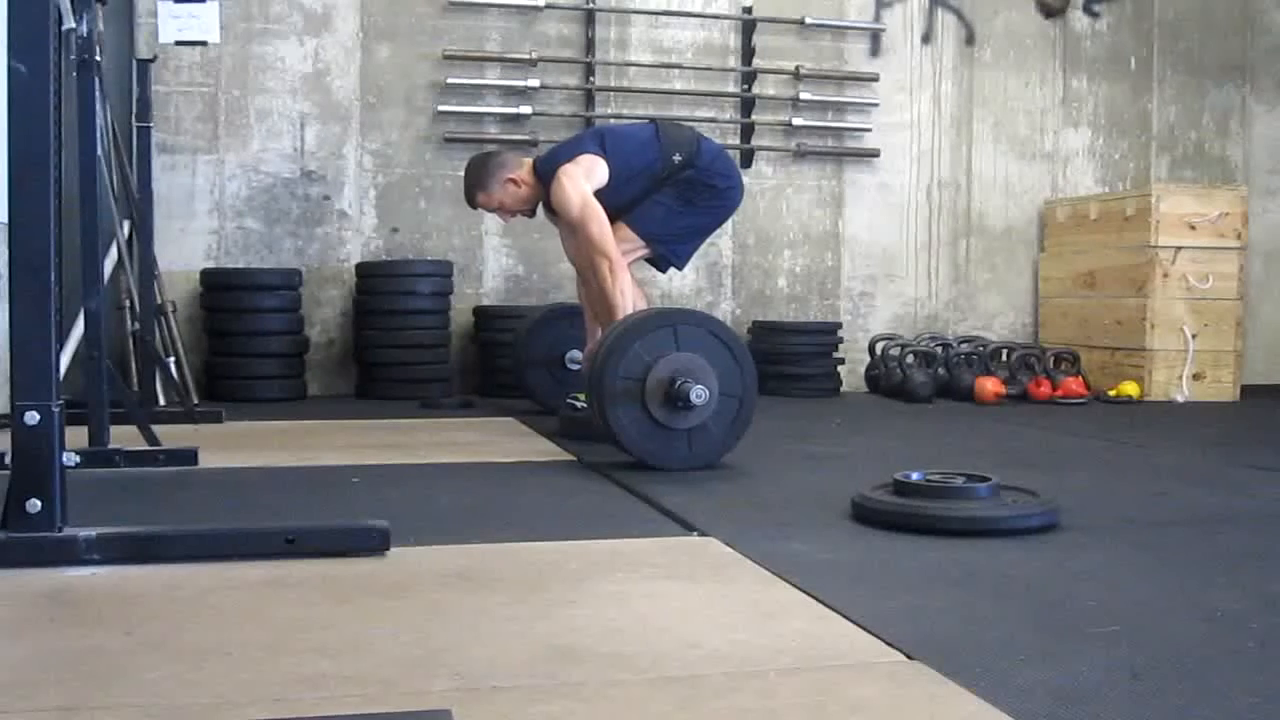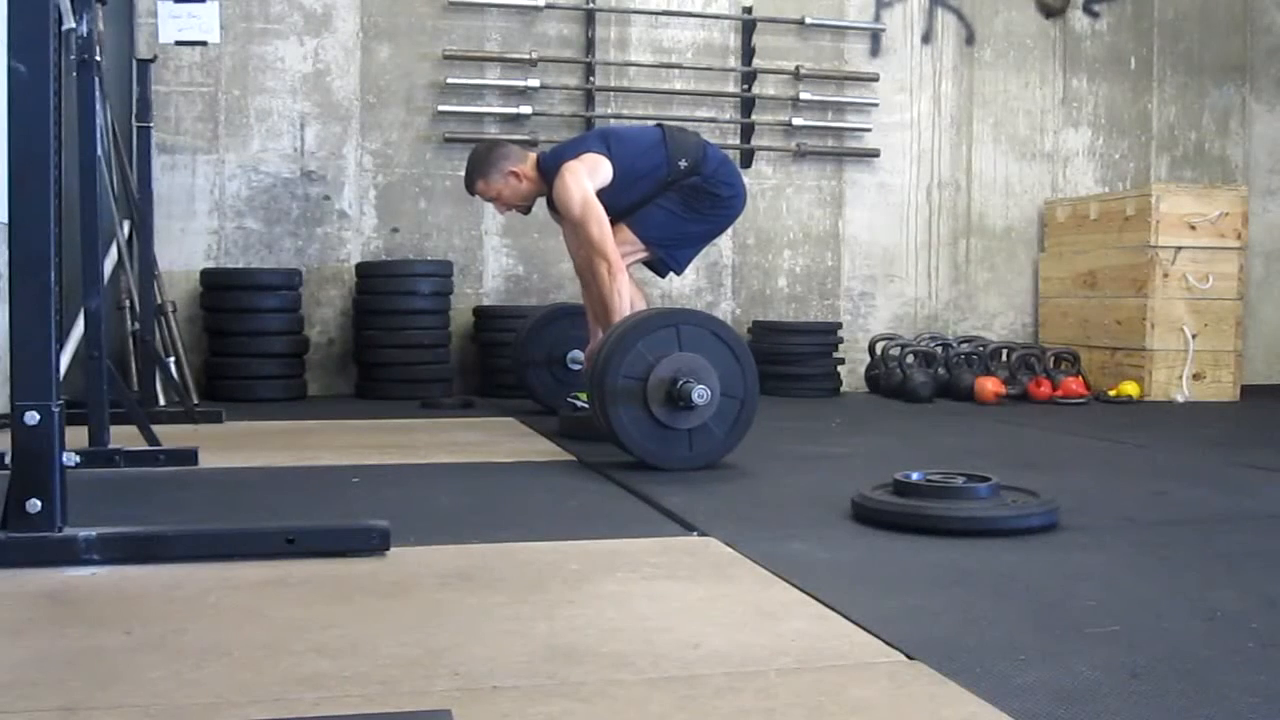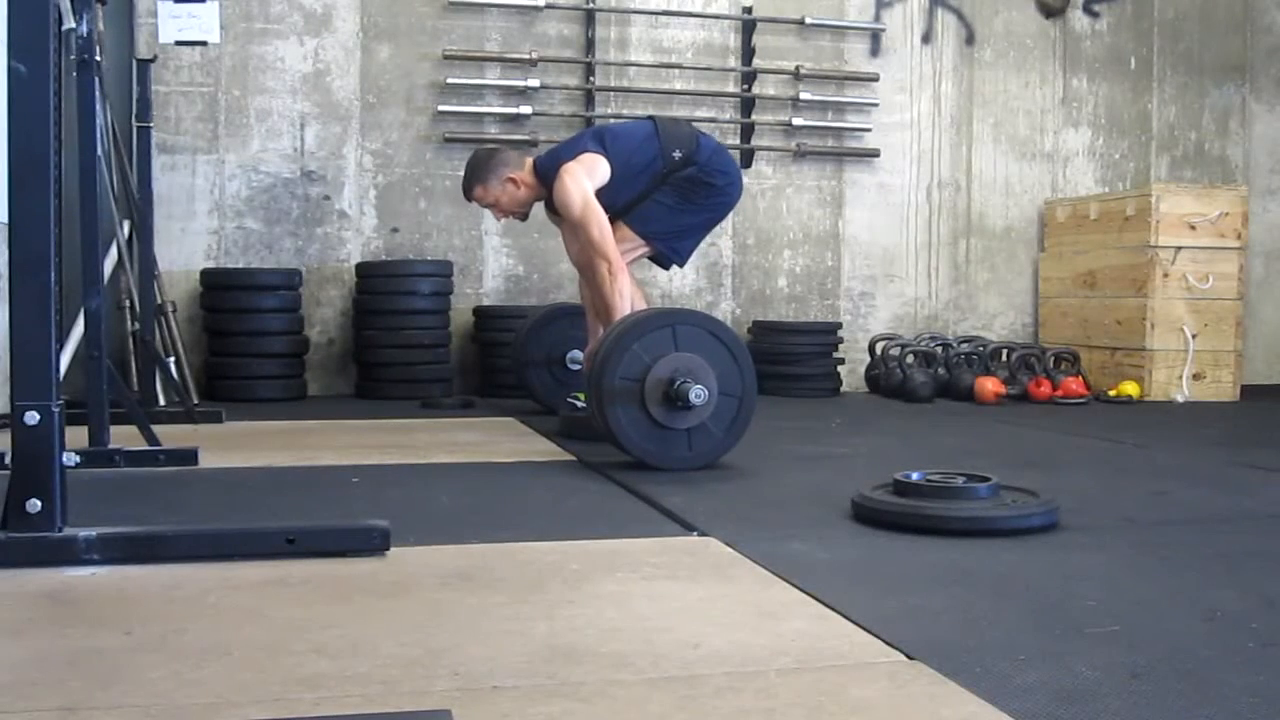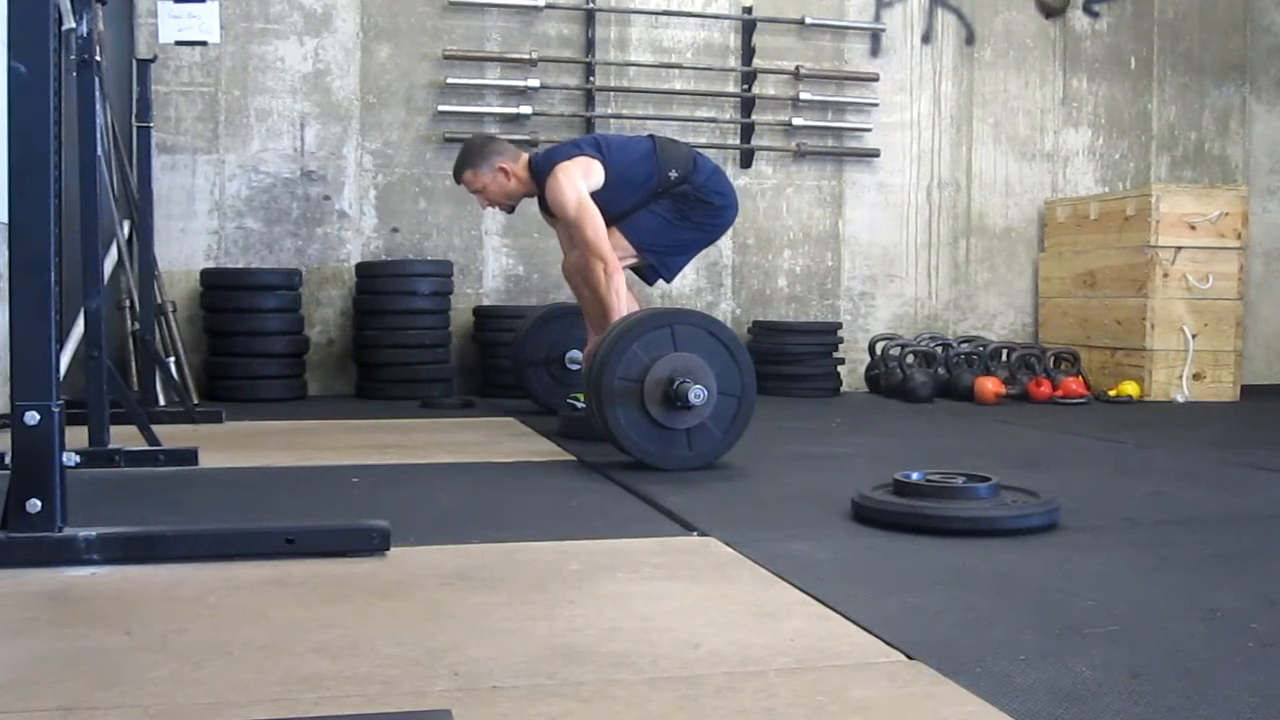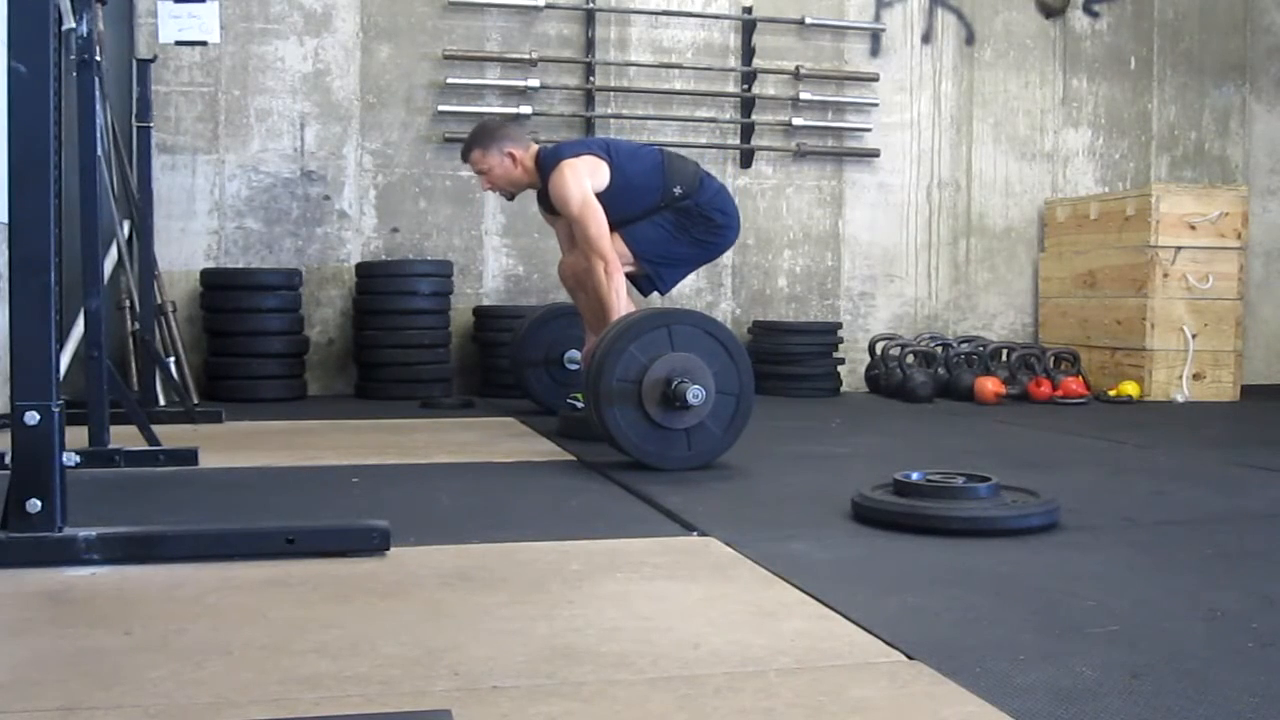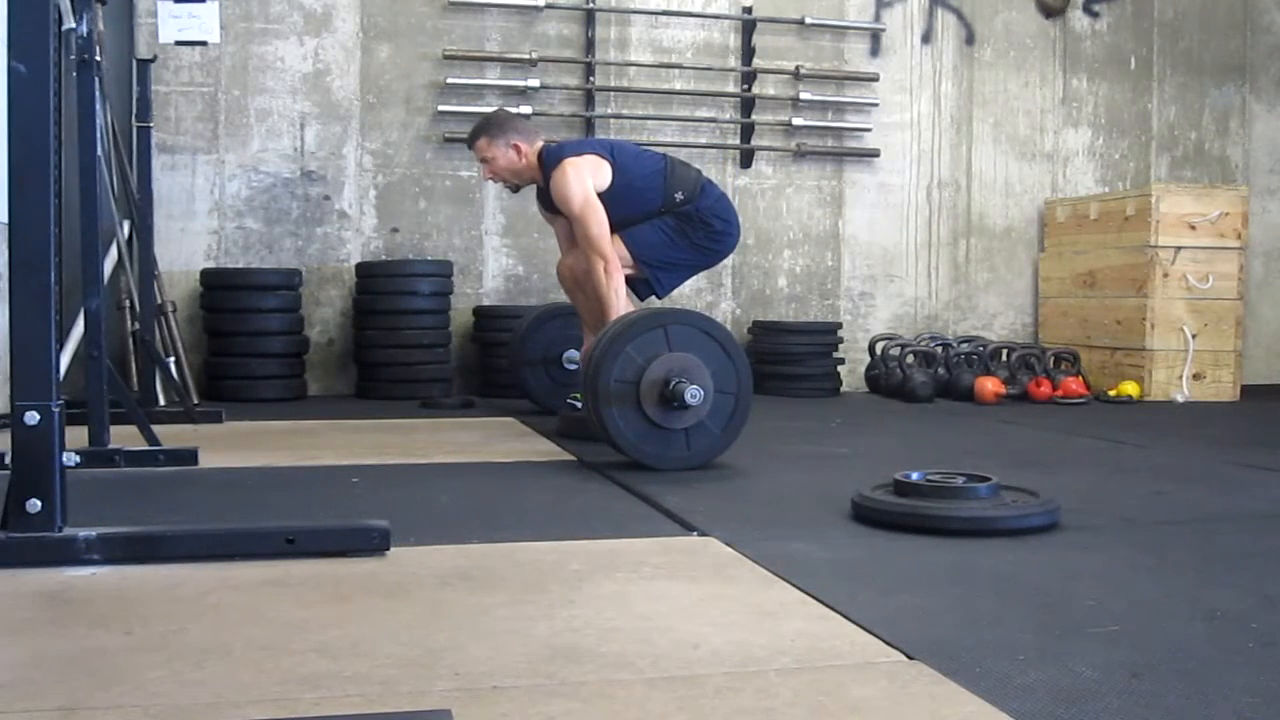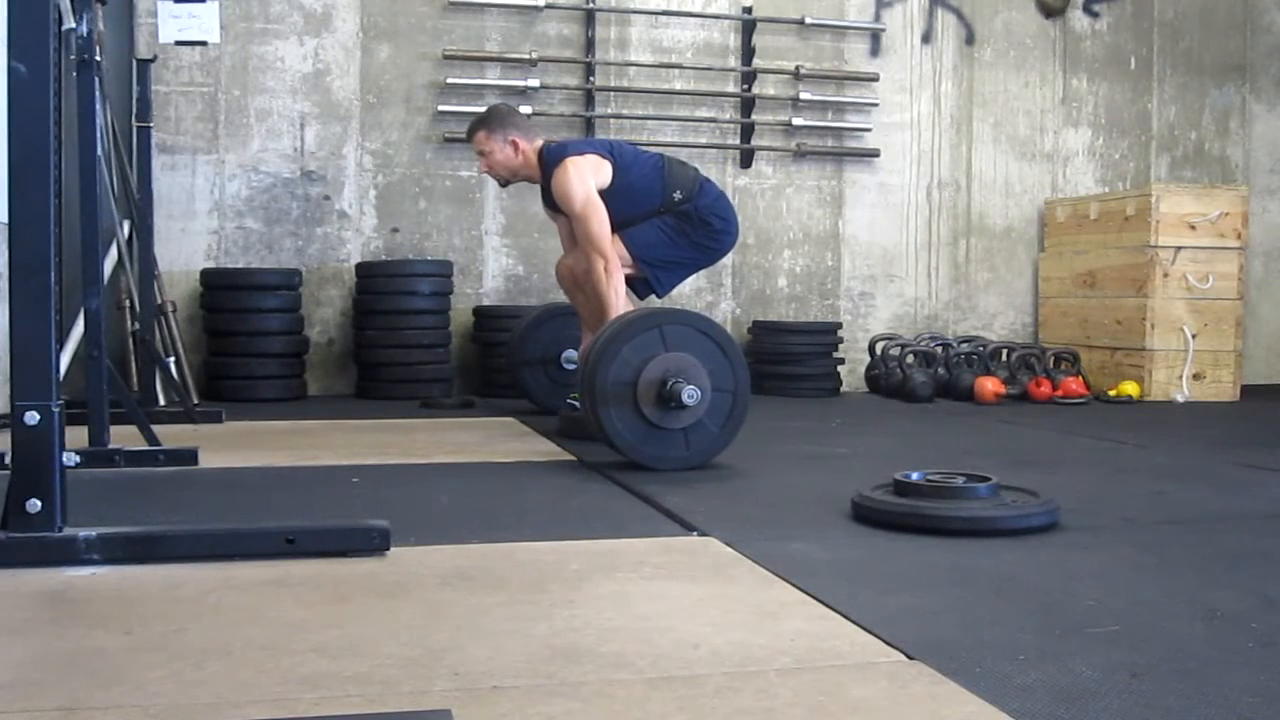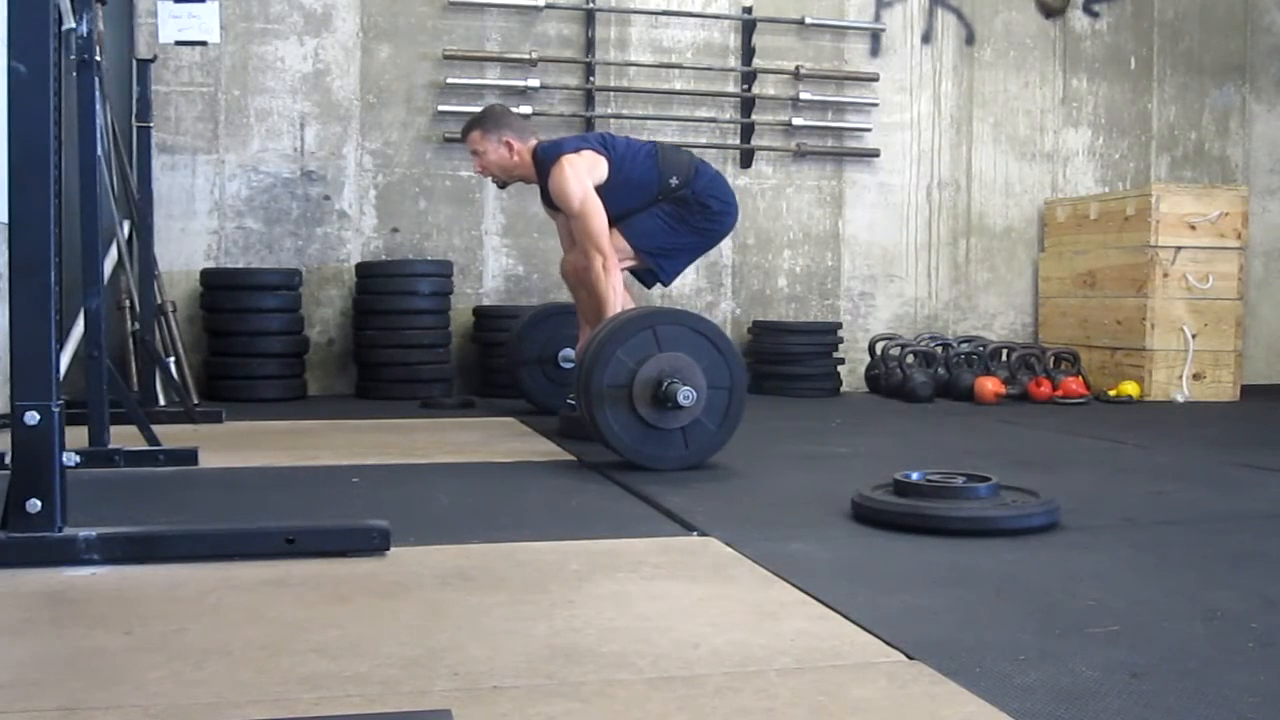
dt=0.5s
person 1, frame 1
left shoulder: (565, 183)
right shoulder: (554, 190)
left elbow: (610, 263)
right elbow: (585, 267)
right wrist: (594, 342)
left hip: (709, 178)
right hip: (687, 176)
left knee: (609, 260)
right knee: (596, 263)
person 1, frame 2
left shoulder: (568, 180)
right shoulder: (559, 187)
left elbow: (610, 266)
right elbow: (589, 268)
right wrist: (596, 342)
left hip: (712, 183)
right hip: (697, 182)
left knee: (606, 261)
right knee: (595, 261)
person 1, frame 3
left shoulder: (567, 182)
right shoulder: (556, 190)
left elbow: (611, 267)
right elbow: (587, 268)
right wrist: (595, 344)
left hip: (709, 175)
right hip: (694, 174)
left knee: (607, 262)
right knee: (598, 263)
person 1, frame 4
left shoulder: (561, 181)
right shoulder: (549, 188)
left elbow: (606, 267)
right elbow: (581, 267)
right wrist: (595, 343)
left hip: (703, 195)
right hip: (686, 192)
left knee: (597, 264)
right knee: (584, 266)
person 1, frame 5
left shoulder: (565, 176)
right shoulder: (549, 191)
left elbow: (607, 265)
right elbow: (579, 265)
right wrist: (593, 341)
left hip: (705, 213)
right hip: (689, 211)
left knee: (593, 268)
right knee: (574, 271)
person 1, frame 6
left shoulder: (567, 173)
right shoulder: (549, 188)
left elbow: (606, 263)
right elbow: (580, 265)
right wrist: (592, 341)
left hip: (706, 219)
right hip: (692, 218)
left knee: (592, 268)
right knee: (574, 271)
person 1, frame 7
left shoulder: (568, 172)
right shoulder: (553, 182)
left elbow: (605, 262)
right elbow: (581, 263)
right wrist: (590, 339)
left hip: (706, 218)
right hip: (691, 217)
left knee: (585, 269)
right knee: (573, 271)
person 1, frame 8
left shoulder: (565, 171)
right shoulder: (551, 179)
left elbow: (603, 261)
right elbow: (581, 259)
right wrist: (587, 339)
left hip: (703, 200)
right hip: (683, 200)
left knee: (591, 263)
right knee: (578, 267)
